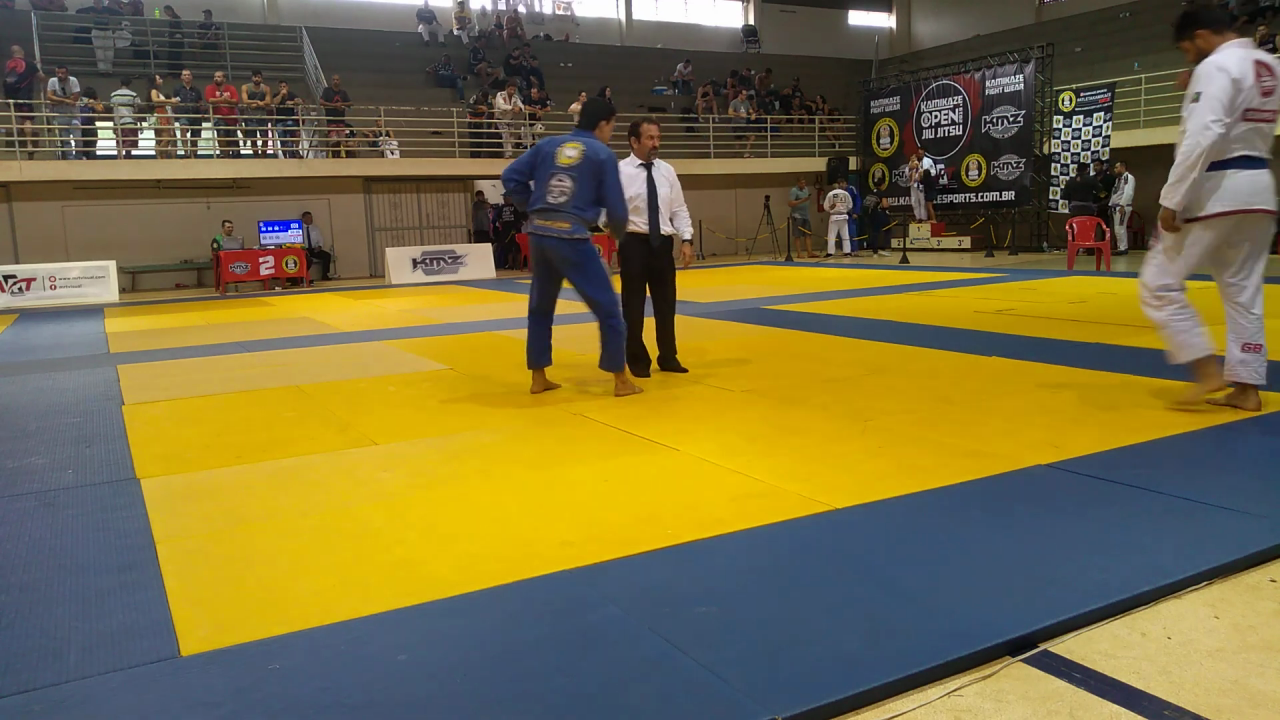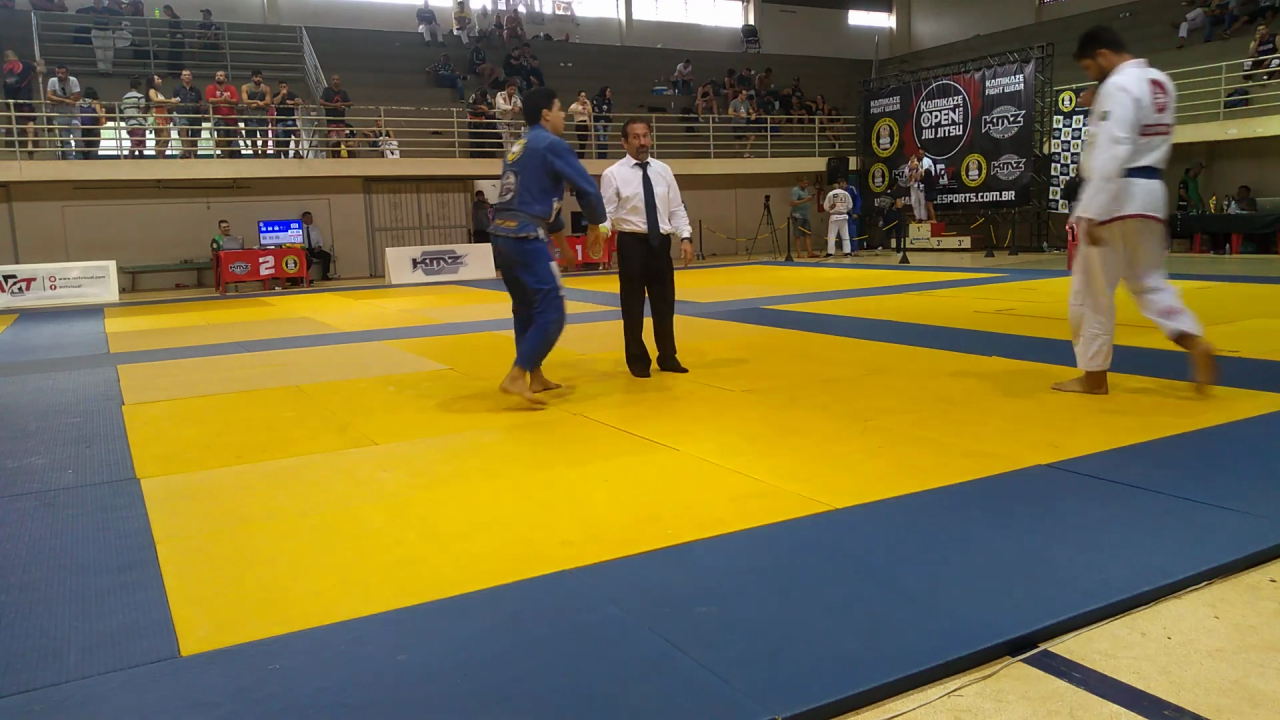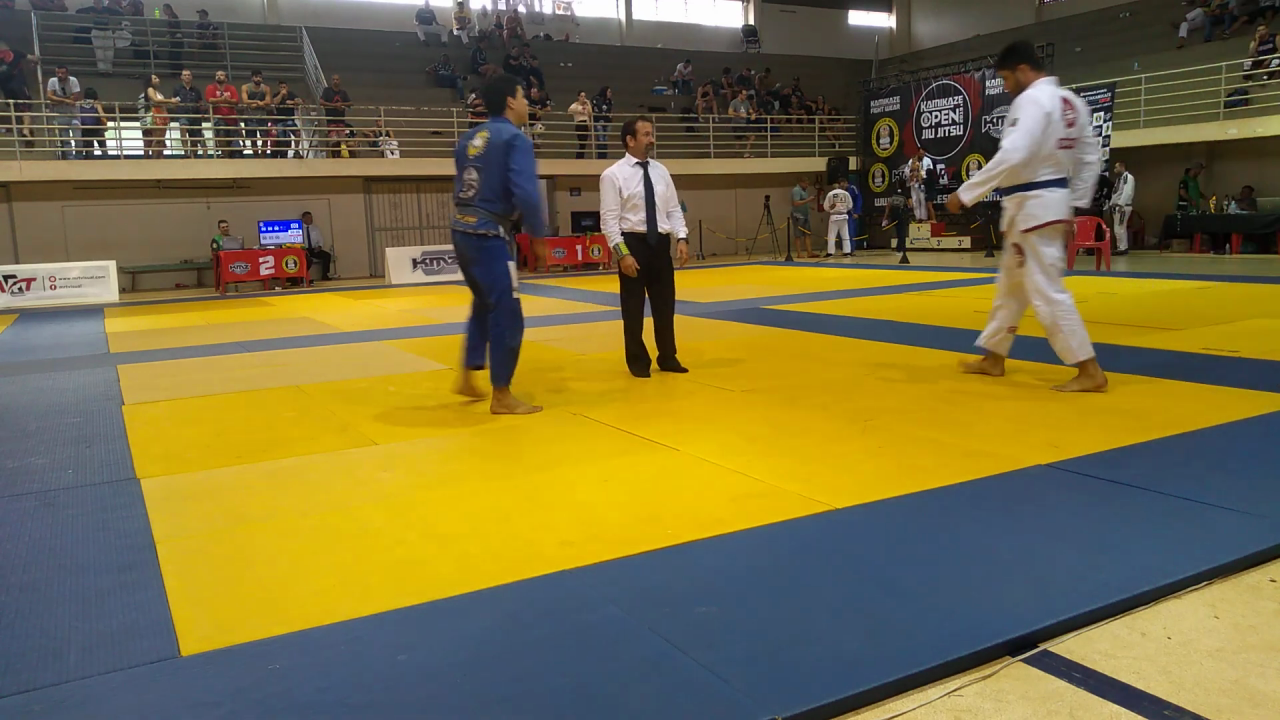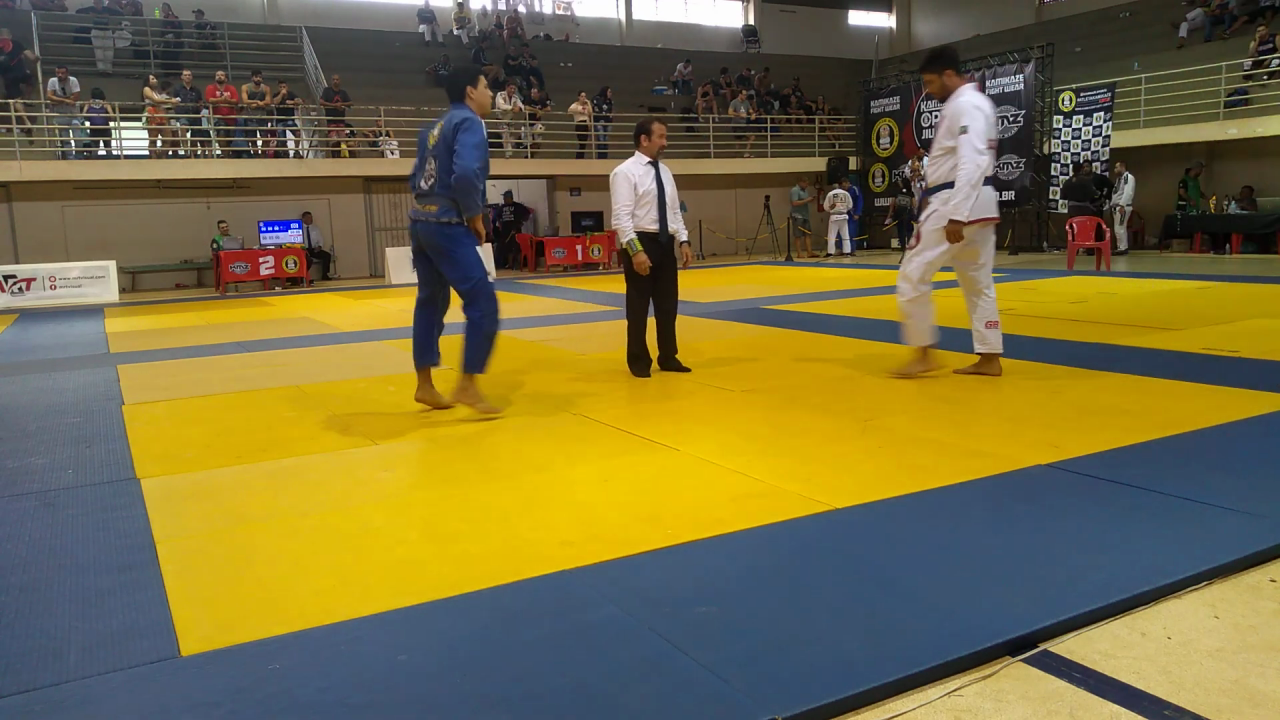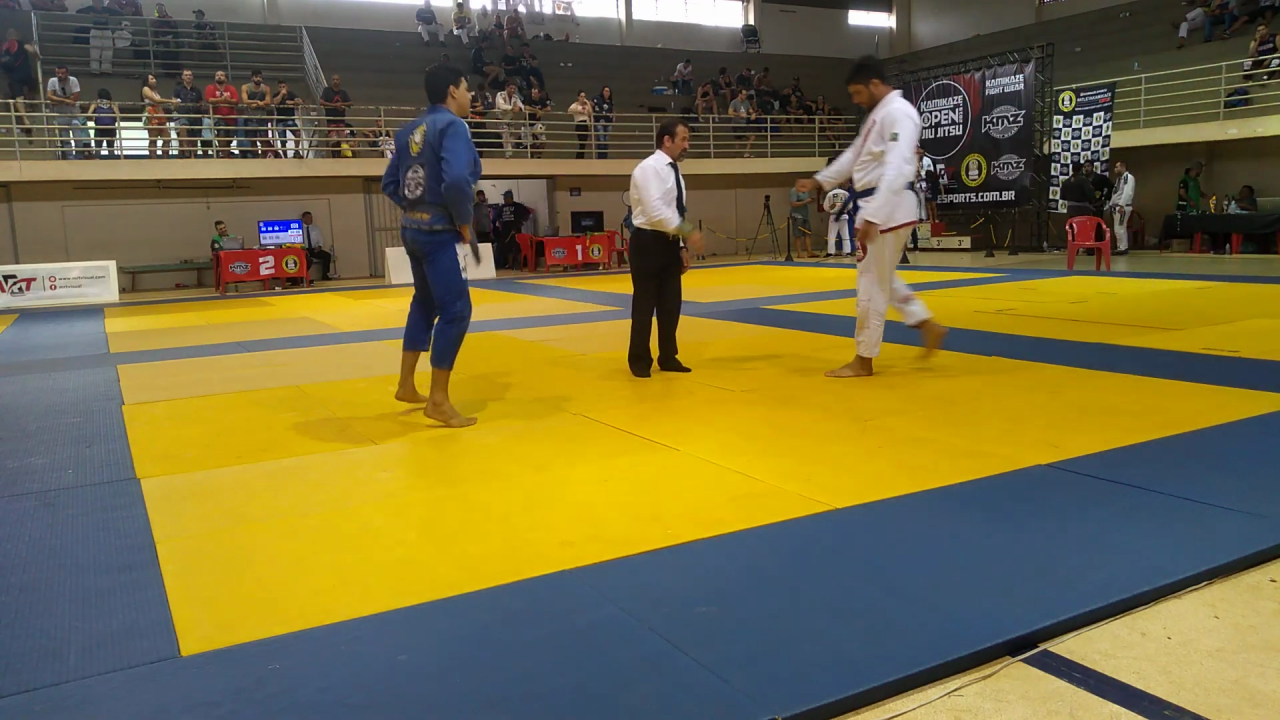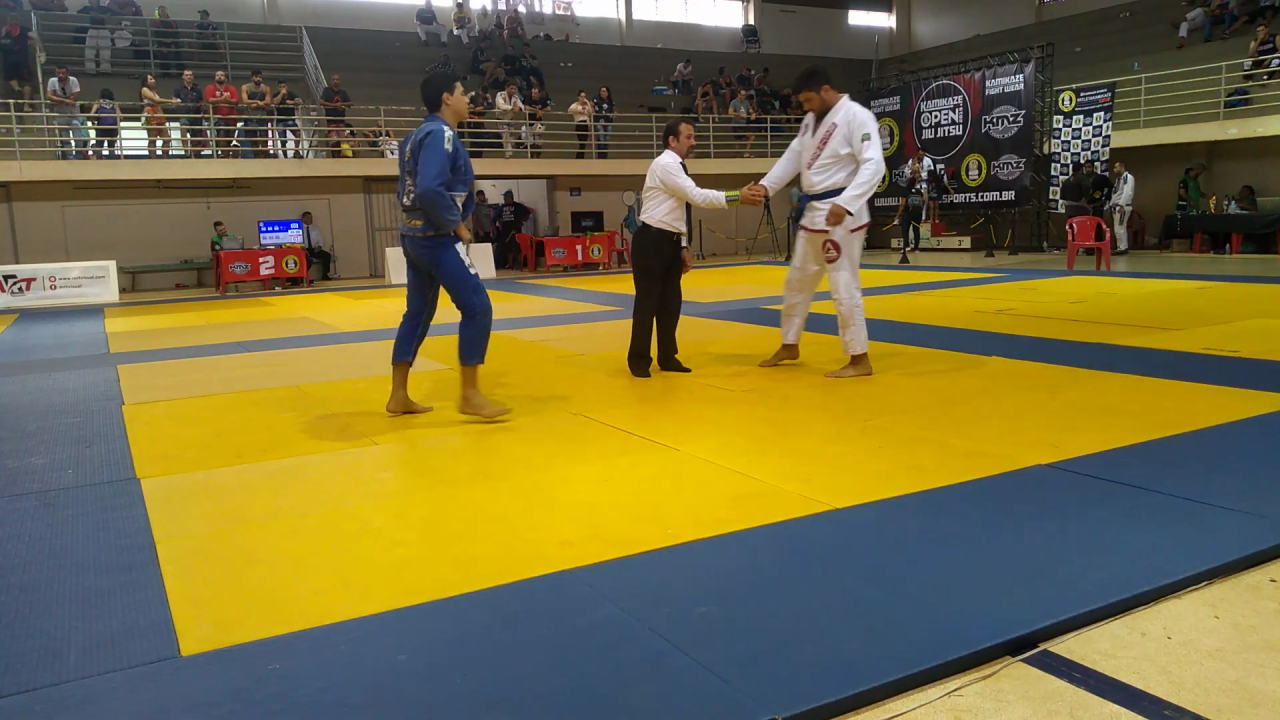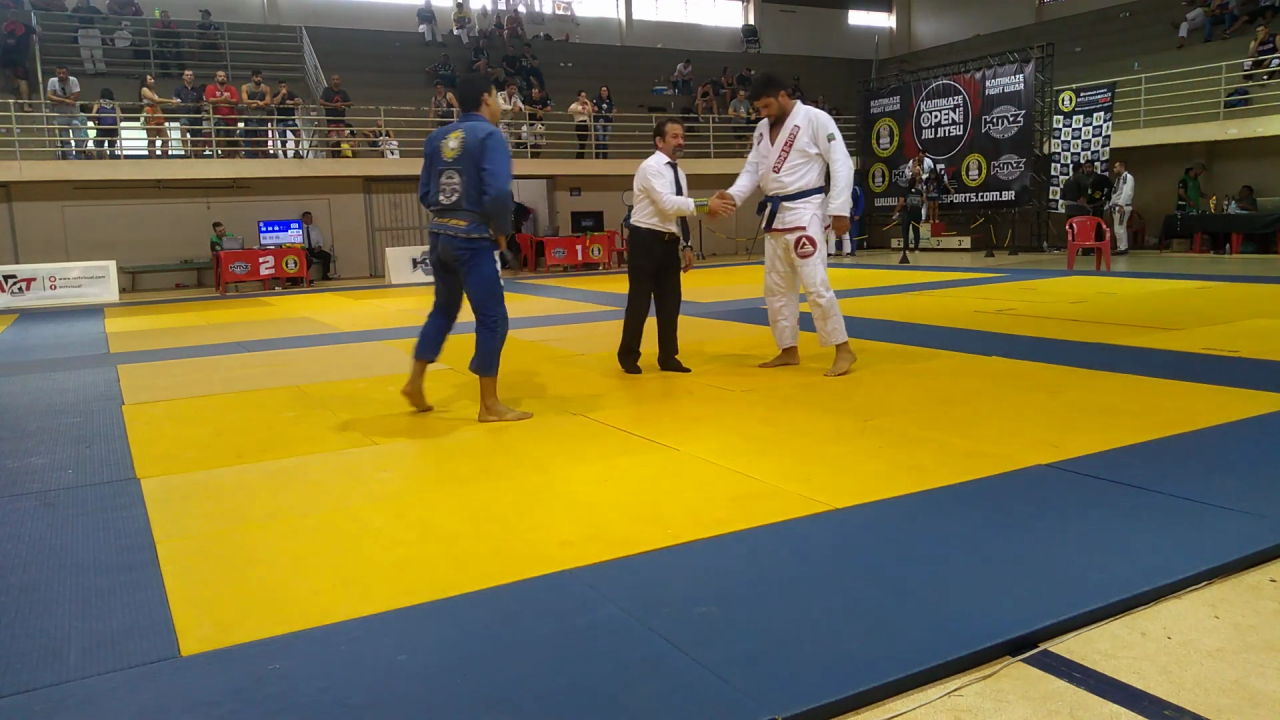
dt=0.4s
person 1, frame 1
left shoulder: (1215, 66)
left elbow: (1202, 137)
left wrist: (1171, 198)
left hip: (1213, 188)
left knee: (1160, 283)
right knee: (1244, 290)
left ankle: (1207, 367)
right ankle: (1247, 386)
person 1, frame 2
left shoulder: (1117, 86)
right shoulder: (1161, 84)
left elbow: (1111, 154)
left wrist: (1089, 212)
right wrist: (1101, 121)
left hip: (1119, 196)
right hip: (1150, 191)
left knee: (1090, 290)
right knee: (1149, 282)
left ankle: (1094, 375)
right ankle: (1197, 346)
person 1, frame 3
left shoulder: (1031, 100)
right shoulder: (1073, 102)
left elbow: (1011, 157)
right elbow: (1089, 159)
left wrist: (965, 195)
right wrist: (1075, 202)
left hip: (1031, 203)
right hip: (1055, 200)
left knee: (1046, 289)
right knee: (1011, 284)
left ankle: (1089, 370)
right ankle: (991, 356)
person 1, frame 4
left shoulder: (965, 105)
right shoulder: (970, 103)
left elbow: (973, 163)
left wrist: (957, 215)
right wrist: (939, 186)
left hip: (958, 204)
right hip: (977, 202)
left knee: (914, 277)
right knee: (977, 284)
left ankle: (924, 352)
right ankle: (989, 358)
person 1, frame 5
left shoulder: (898, 113)
right shoulder: (879, 113)
left elbow: (899, 169)
right elbow: (856, 155)
left wrist: (873, 216)
right wrist: (821, 180)
left hip: (888, 209)
right hip: (880, 209)
left knee: (871, 285)
right knee: (883, 280)
left ankle: (865, 360)
right ankle: (928, 326)
person 1, frame 6
left shoulder: (857, 117)
right shoulder: (813, 119)
left elbow: (873, 166)
right elbow: (793, 157)
left wrist: (846, 203)
right wrist: (767, 184)
left hip: (839, 215)
right hip: (812, 214)
left knee: (843, 287)
right knee: (797, 282)
left ankle: (860, 359)
right ankle: (789, 347)
person 1, frame 7
left shoulder: (815, 119)
right shoulder: (763, 128)
left elbow: (841, 164)
right elbow: (752, 170)
left wrist: (839, 209)
right wrist: (732, 196)
left hip: (805, 211)
right hip: (775, 214)
left knee: (815, 284)
right knee: (776, 288)
left ankle: (843, 350)
right ankle: (789, 350)
person 2, frame 1
left shoulder: (546, 146)
right shoulder: (603, 155)
left elbow: (511, 177)
right elbow: (617, 212)
right wrist: (619, 229)
left hip: (538, 234)
right hip: (572, 238)
left knee: (541, 307)
right knee: (608, 309)
left ankle: (538, 377)
right ankle: (621, 380)
person 2, frame 2
left shoulder: (515, 149)
right shoulder: (551, 144)
right elbow: (586, 187)
left wrist: (557, 230)
right wrist: (595, 224)
left hip: (501, 233)
right hip: (526, 237)
left knee: (526, 308)
right knee: (551, 313)
left ankle: (536, 378)
right ankle: (516, 377)
person 2, frame 3
left shoulder: (472, 138)
right shoulder: (515, 139)
right elbow: (527, 193)
right wrist: (537, 237)
left hip: (463, 230)
right hip: (488, 236)
left knee: (485, 306)
right knee: (507, 316)
left ankle: (467, 377)
right ankle: (502, 396)
person 2, frame 4
left shoulder: (436, 126)
right shoulder: (470, 123)
left elbow: (420, 178)
right elbow: (465, 174)
right wrist: (474, 215)
left hip: (421, 221)
right hip: (449, 226)
left knee: (432, 301)
right knee: (482, 302)
left ankle: (425, 386)
right ankle: (467, 386)
person 2, frame 5
left shoulder: (410, 130)
right shoulder: (453, 126)
left elbow: (390, 184)
right elbow: (457, 180)
left wrist: (415, 211)
right wrist: (464, 221)
left hip: (411, 228)
right hip: (439, 231)
left knee: (426, 301)
right knee: (455, 309)
left ankle: (407, 383)
right ankle: (438, 400)
person 2, frame 6
left shoulder: (418, 135)
right shoulder: (440, 134)
right elbow: (430, 190)
right wrist: (455, 225)
left hip: (414, 235)
right hip: (435, 237)
left knee: (418, 312)
right knee: (476, 307)
left ankle: (398, 396)
right ankle: (470, 395)
person 2, frame 7
left shoulder: (438, 137)
right shoulder: (490, 135)
left elbow: (426, 194)
right elbow: (499, 193)
right wrist: (501, 230)
left hip: (439, 234)
right hip: (472, 239)
left knee: (444, 309)
right knee: (492, 318)
left ankle: (415, 383)
right ankle: (489, 404)
person 3, frame 1
left shoulder: (667, 171)
right shoulder: (619, 173)
left elbow: (679, 209)
left wrist: (686, 239)
left hip: (662, 243)
right hip: (634, 243)
left knee: (666, 302)
right knee: (634, 304)
left ankle: (668, 357)
right ankle: (638, 359)
person 3, frame 2
left shoulder: (663, 170)
right shoulder: (613, 174)
left elbow: (677, 209)
right elbow: (606, 212)
left wrist: (685, 237)
right wrist: (602, 230)
left hip: (660, 243)
right hip: (632, 243)
left knee: (664, 302)
right knee: (633, 305)
left ankle: (667, 356)
right ankle: (638, 360)
person 3, frame 3
left shoulder: (660, 171)
right shoulder: (613, 175)
left elbow: (673, 210)
right elbow: (609, 219)
left wrist: (681, 238)
right wrist: (622, 253)
left hip: (660, 243)
right hip: (633, 244)
left knee: (665, 303)
right knee: (633, 306)
left ankle: (668, 357)
right ankle: (638, 361)
person 3, frame 4
left shoulder: (664, 172)
right shoulder: (625, 172)
left elbow: (674, 211)
right elbow: (621, 217)
left wrist: (683, 241)
right wrist: (635, 251)
left hip: (664, 243)
right hip: (639, 244)
left knee: (668, 303)
right knee: (638, 304)
left ankle: (668, 357)
right ankle: (638, 360)
person 3, frame 5
left shoulder: (674, 171)
right shoulder: (650, 168)
right elbow: (655, 211)
left wrist: (681, 246)
right wrist: (687, 231)
left hip: (670, 244)
right hip: (648, 243)
left knee: (670, 303)
right knee: (645, 302)
left ankle: (668, 356)
right ankle: (640, 359)
person 3, frame 6
left shoulder: (677, 168)
right shoulder: (665, 165)
right elbow: (697, 197)
left wrist: (683, 247)
right wrist: (739, 196)
left hip: (670, 242)
right hip: (651, 241)
left knee: (670, 302)
right knee: (647, 301)
left ankle: (667, 357)
right ankle: (639, 359)
person 3, frame 7
left shoulder: (677, 172)
right shoulder: (650, 168)
right elbow: (668, 204)
left wrist: (685, 245)
right wrist: (706, 204)
left hip: (668, 244)
right hip: (645, 242)
left knee: (670, 302)
right knee: (639, 301)
left ankle: (668, 357)
right ankle: (629, 354)
